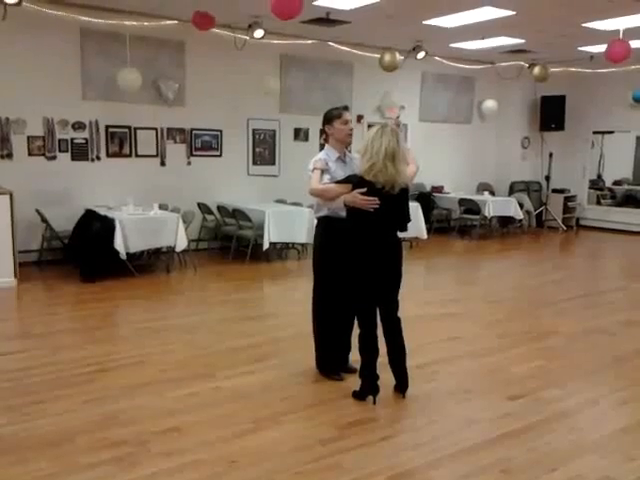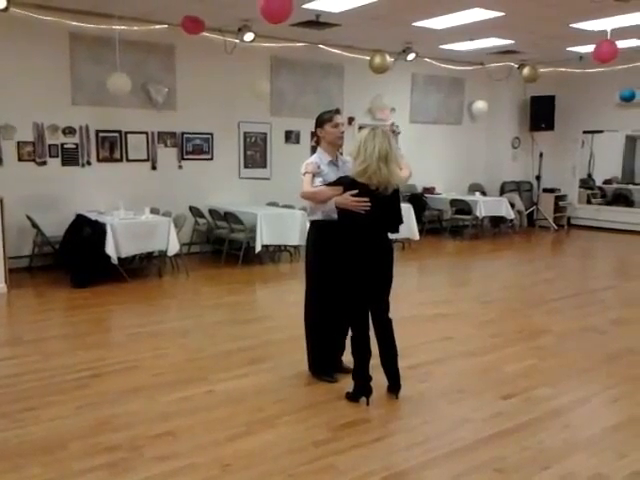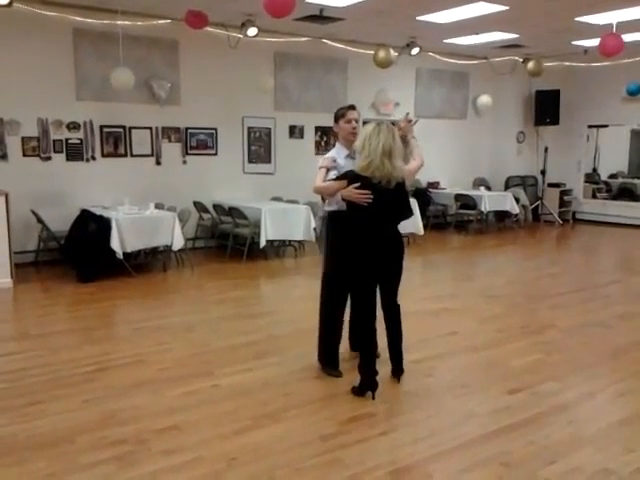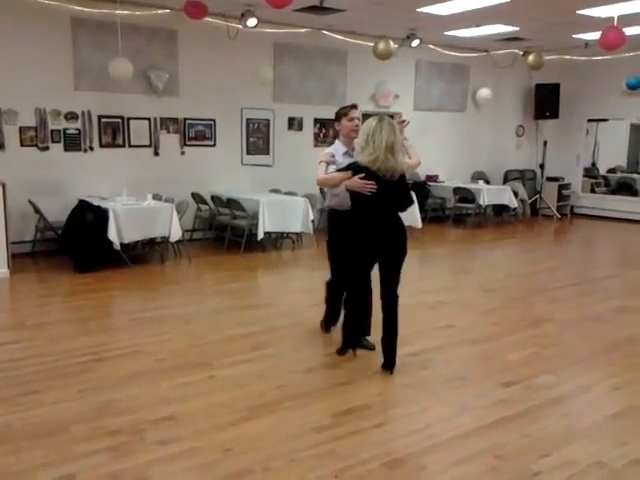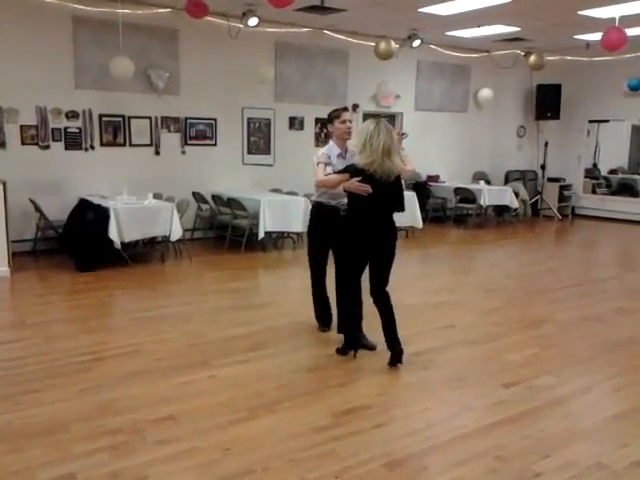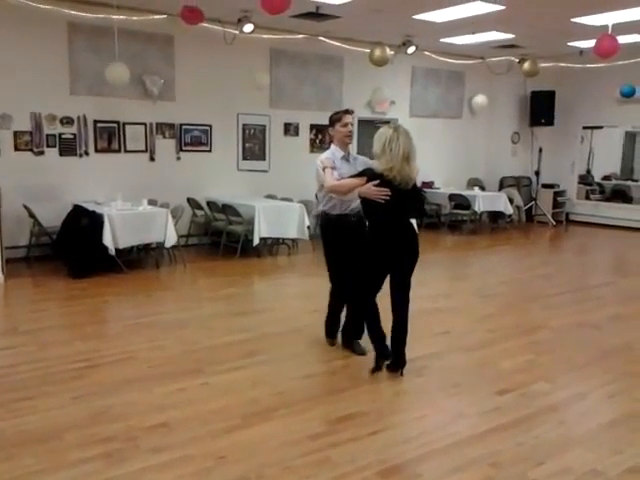
dt=0.5s
person 1, frame 1
left shoulder: (358, 182)
right shoulder: (401, 181)
left elbow: (316, 190)
right elbow: (413, 164)
left wrist: (318, 168)
right wrist: (397, 139)
left hip: (364, 258)
right hip: (391, 256)
left knee: (367, 320)
right knee: (391, 316)
left ankle: (369, 384)
right ankle: (401, 380)
person 1, frame 2
left shoulder: (349, 184)
right shoulder: (393, 183)
left elbow: (308, 193)
right elbow: (407, 169)
left wrist: (309, 172)
right wrist: (390, 144)
left hip: (356, 259)
right hip: (382, 257)
left knee: (359, 321)
right knee: (382, 317)
left ankle: (362, 385)
right ankle: (394, 381)
person 1, frame 3
left shoulder: (355, 176)
right shoulder: (399, 176)
left elbow: (318, 188)
right elbow: (419, 160)
left wrist: (324, 167)
right wrist: (409, 134)
left hip: (363, 251)
right hip: (391, 248)
left knee: (364, 312)
right knee: (391, 306)
left ankle: (368, 379)
right ankle: (397, 366)
person 1, frame 4
left shoulder: (358, 169)
right shoulder: (399, 168)
left elbow: (322, 181)
right wrist: (401, 135)
left hip: (366, 238)
right hip: (394, 237)
left knee: (356, 288)
right knee: (390, 295)
left ankle: (349, 342)
right ankle: (389, 358)
person 1, frame 5
left shoulder: (356, 170)
right shoulder: (394, 170)
left elbow: (321, 183)
right elbow: (406, 181)
left hip: (360, 236)
right hip: (386, 235)
left knee: (351, 286)
right knee: (380, 290)
left ankle: (351, 342)
right ankle: (395, 348)
person 1, frame 6
left shoulder: (373, 175)
right shoulder: (409, 177)
left elbow: (331, 187)
right elbow: (417, 211)
left wrist: (327, 167)
left hip: (381, 244)
right hip: (407, 243)
left knee: (366, 296)
right knee: (401, 299)
left ankle: (381, 350)
right ankle: (398, 358)
person 2, frame 1
left shoulder: (355, 161)
right shoulder: (321, 161)
right elbow: (323, 194)
right wrist: (347, 199)
right hip: (330, 231)
left knee: (348, 297)
right knee: (327, 297)
left ankle: (341, 357)
right ankle: (326, 362)
person 2, frame 2
left shoulder: (348, 164)
right shoulder: (314, 164)
right elbow: (314, 196)
right wrist: (338, 201)
right hip: (323, 234)
left knee: (344, 298)
right knee: (320, 300)
left ankle: (334, 357)
right ankle: (319, 363)
person 2, frame 3
right shoulder: (331, 158)
right wrist: (343, 193)
right hip: (340, 224)
right knee: (335, 290)
left ankle: (359, 340)
right ankle: (328, 357)
person 2, frame 4
right shoulder: (330, 155)
right elbow: (321, 180)
right wrist: (348, 184)
right hip: (340, 219)
right knee: (340, 275)
left ankle: (357, 332)
right ankle: (330, 316)
person 2, frame 5
left shoulder: (356, 156)
right shoulder: (324, 155)
right elbow: (321, 180)
right wrist: (346, 186)
left hip: (345, 216)
right hip: (323, 216)
right knee: (318, 271)
left ankle: (353, 330)
right ankle: (324, 318)
person 2, frame 6
left shoulder: (360, 161)
right shoulder: (325, 160)
right elbow: (334, 189)
right wrist: (361, 191)
left hip: (357, 223)
right hip: (334, 225)
left knee: (360, 281)
right knee: (341, 283)
left ankle: (351, 336)
right ankle: (332, 329)
